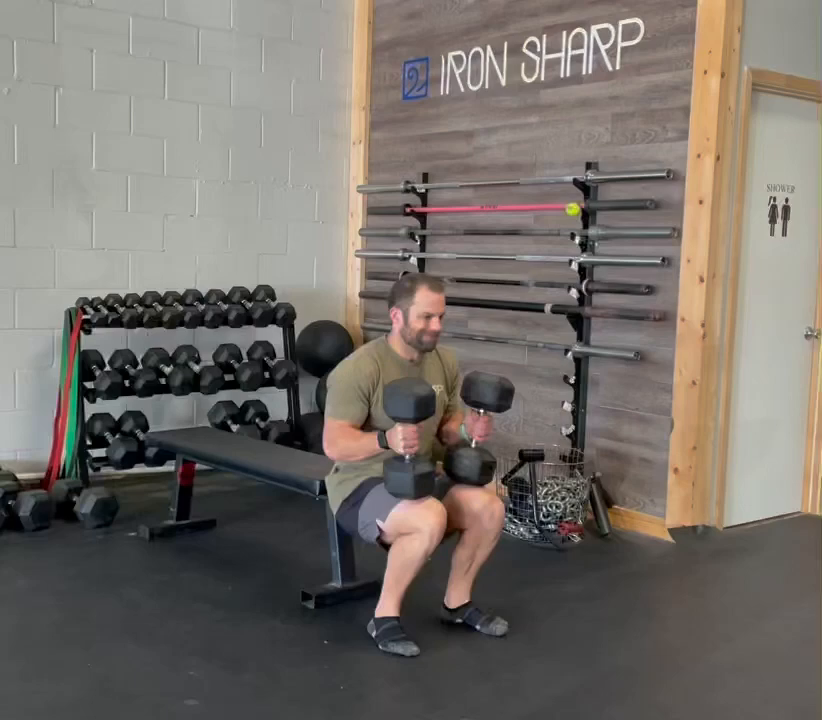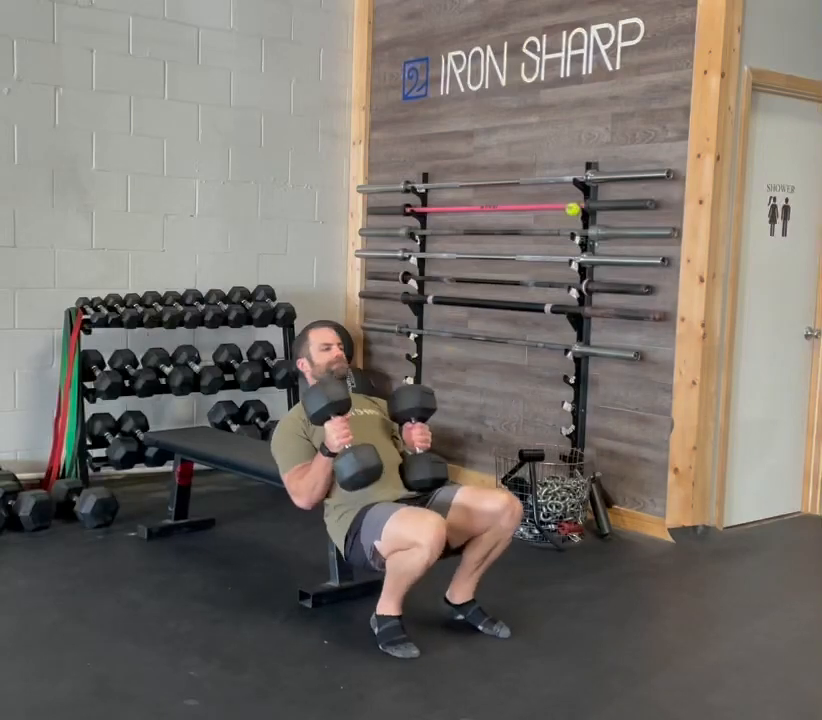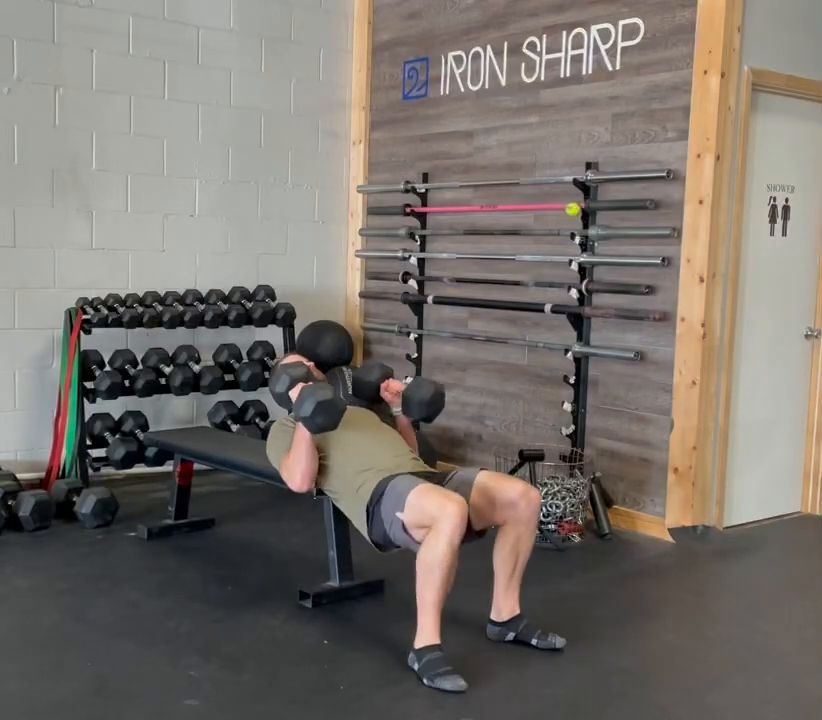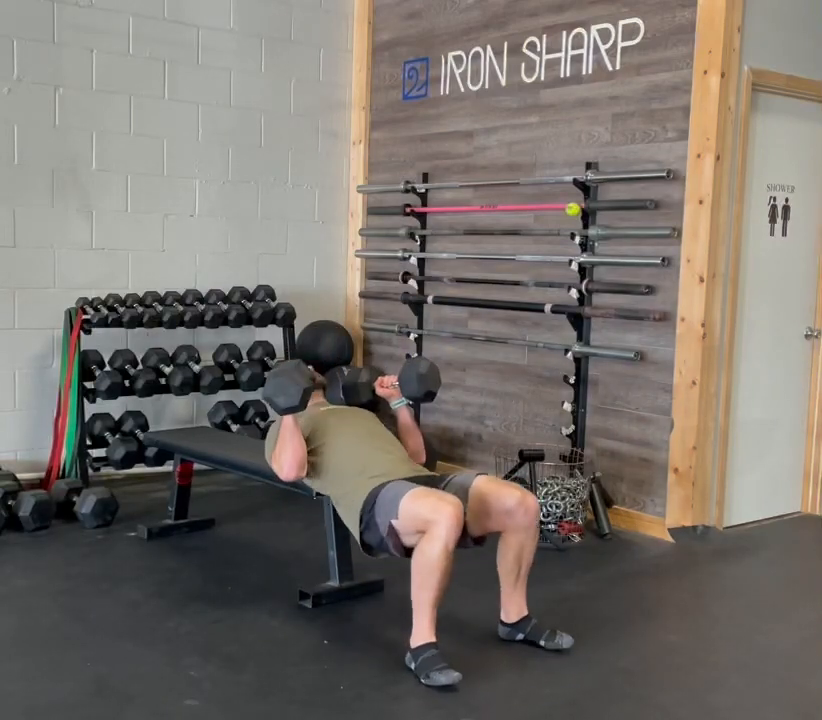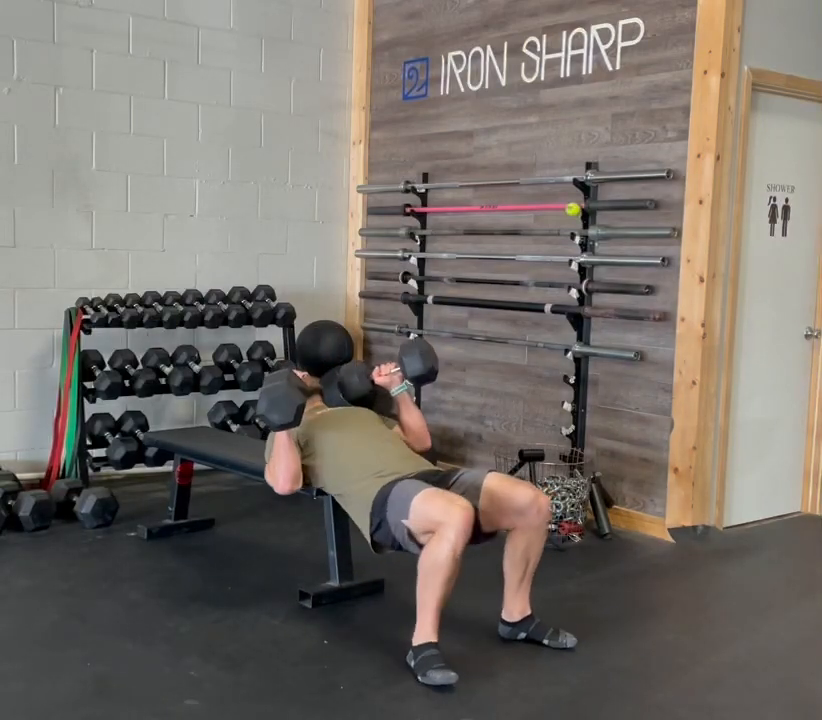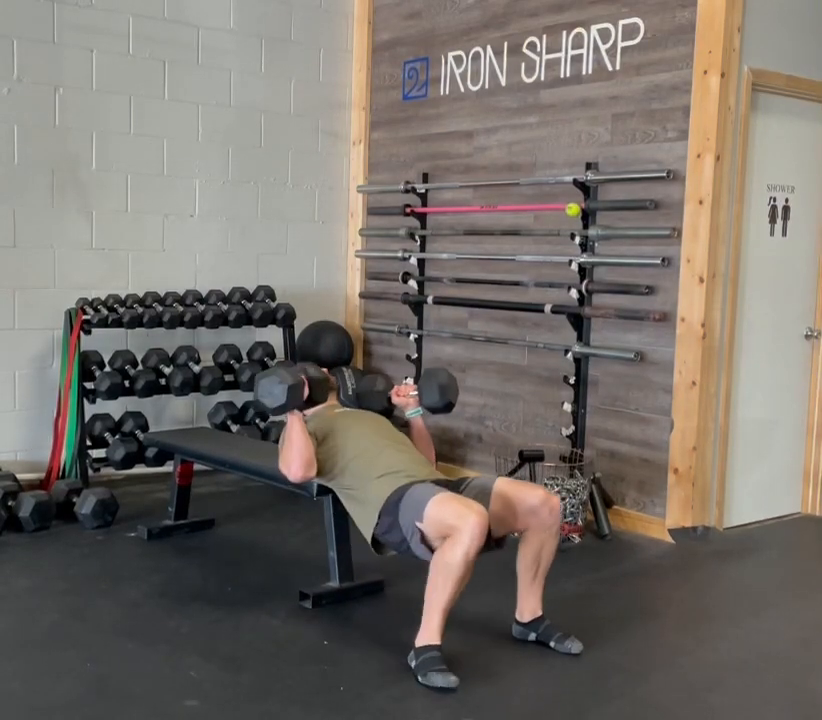
dt=0.7s
person 1, frame 1
left shoulder: (445, 363)
right shoulder: (361, 369)
left elbow: (445, 428)
right elbow: (334, 444)
left wrist: (467, 429)
right wrist: (385, 440)
right hip: (361, 490)
left knee: (489, 509)
right knee: (429, 520)
left ankle: (457, 602)
right ankle: (386, 616)
person 1, frame 2
left shoulder: (374, 405)
right shoulder: (294, 424)
right elbow: (304, 497)
left wrist: (414, 447)
right wrist: (328, 450)
left hip: (414, 500)
right hip: (362, 521)
left knee: (505, 507)
right knee: (430, 531)
left ankle: (460, 597)
right ankle: (387, 614)
person 1, frame 3
left shoulder: (359, 412)
right shoulder: (287, 427)
right elbow: (300, 481)
left wrist: (399, 408)
left hip: (424, 477)
right hip: (379, 493)
left knee: (523, 498)
right knee: (451, 511)
left ankle: (505, 617)
right ankle: (426, 645)
person 1, frame 4
left shoulder: (362, 414)
right shoulder: (286, 426)
right elbow: (291, 470)
left wrist: (398, 400)
right wrist: (289, 410)
left hip: (425, 482)
right hip: (376, 499)
left knee: (521, 505)
right knee: (447, 514)
left ankle: (514, 616)
right ankle: (422, 643)
person 1, frame 5
left shoulder: (360, 413)
right shoulder: (286, 432)
left elbow: (420, 442)
right elbow: (286, 483)
left wrist: (398, 387)
left hip: (431, 478)
right hip: (385, 496)
left knee: (533, 504)
right knee: (457, 518)
left ankle: (515, 618)
right ankle: (423, 644)
person 1, frame 6
left shoulder: (371, 417)
right shoulder: (303, 427)
right elbow: (298, 471)
left wrist: (413, 410)
right wrist: (293, 407)
left hip: (439, 484)
right hip: (393, 501)
left knee: (544, 505)
right knee: (472, 522)
left ankle: (529, 617)
right ankle: (427, 645)
